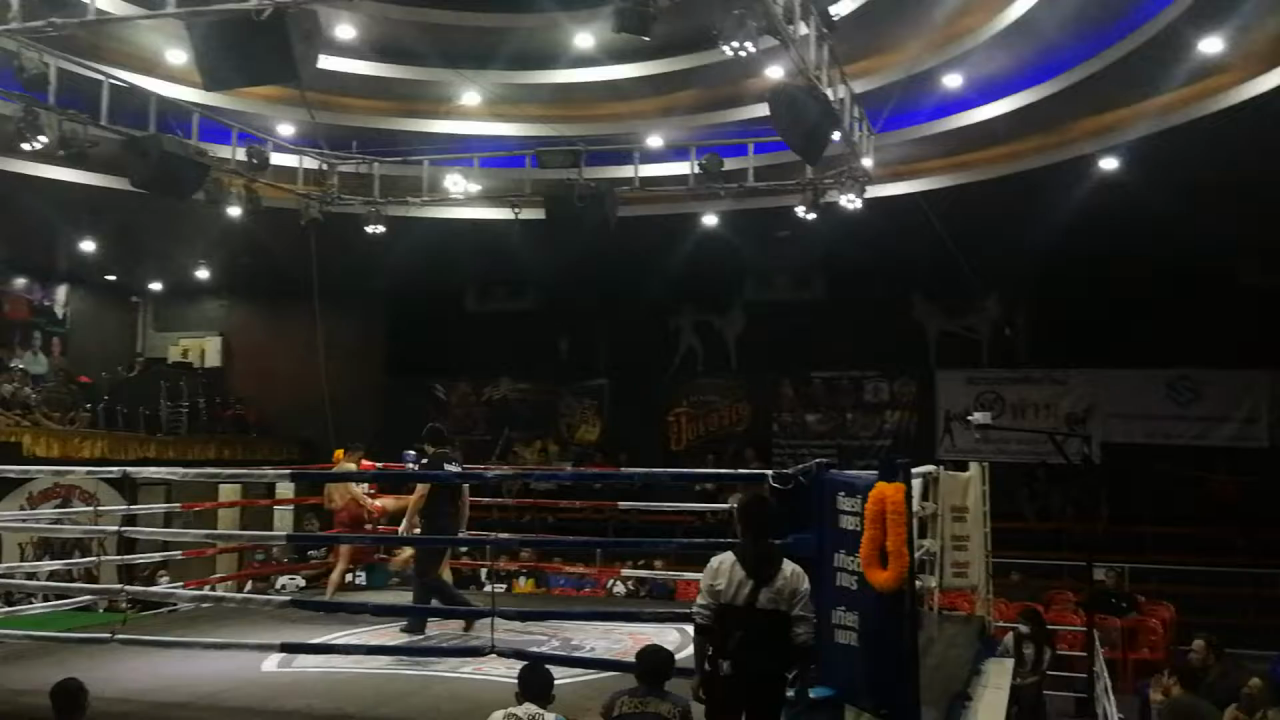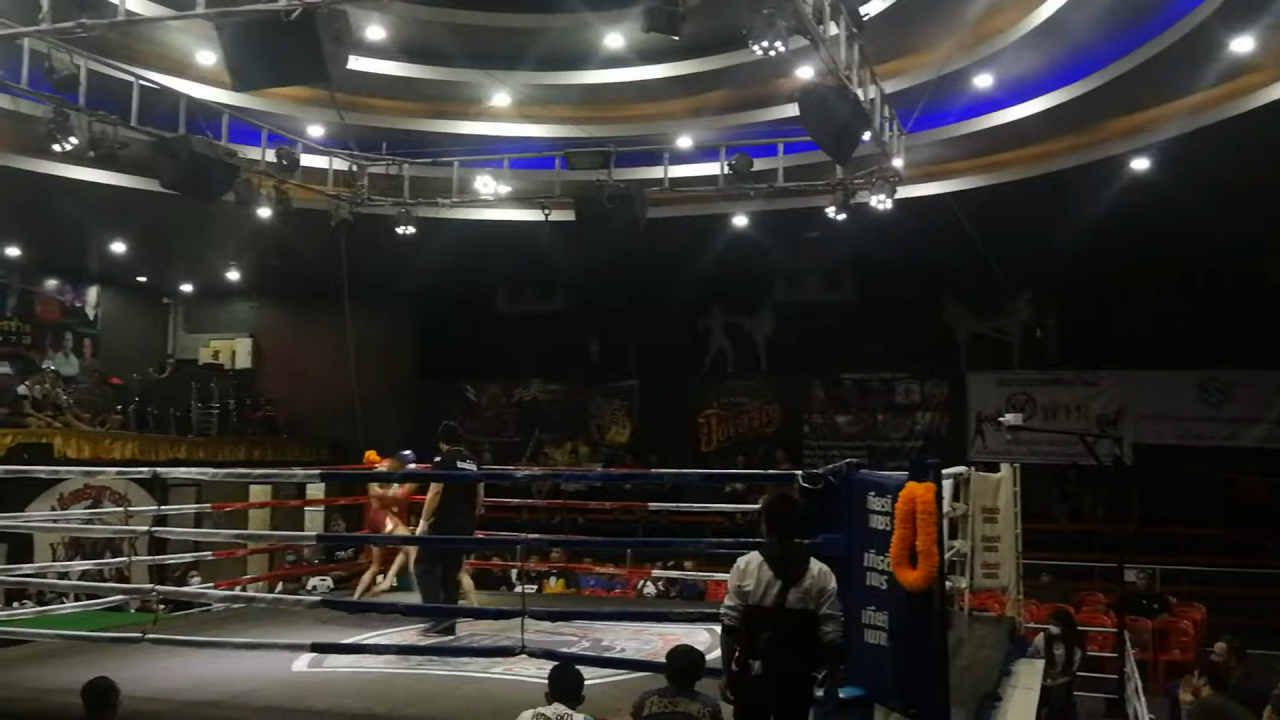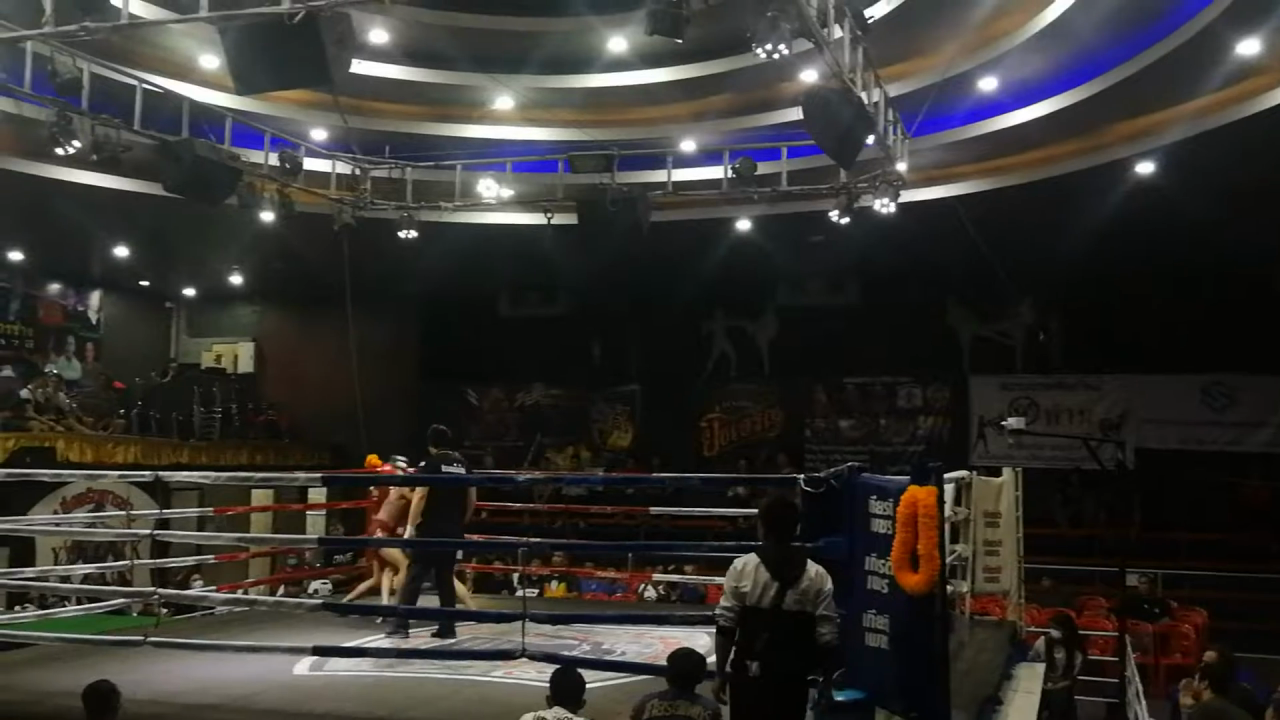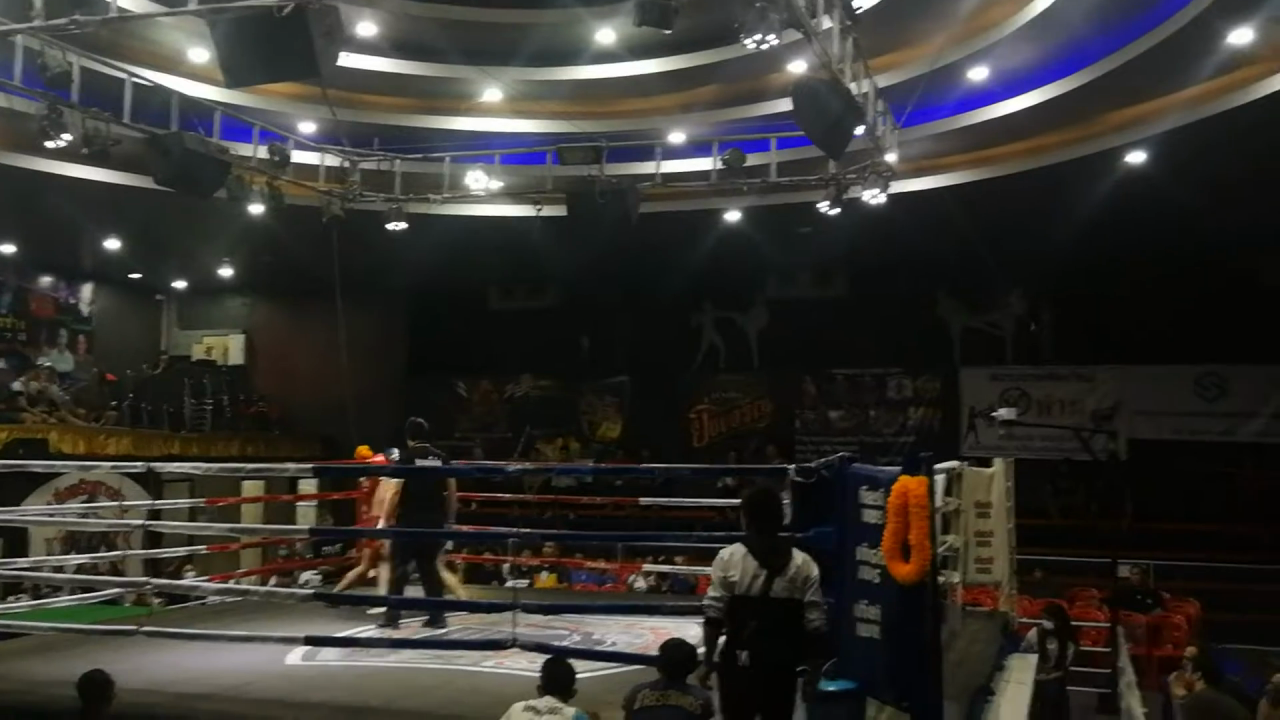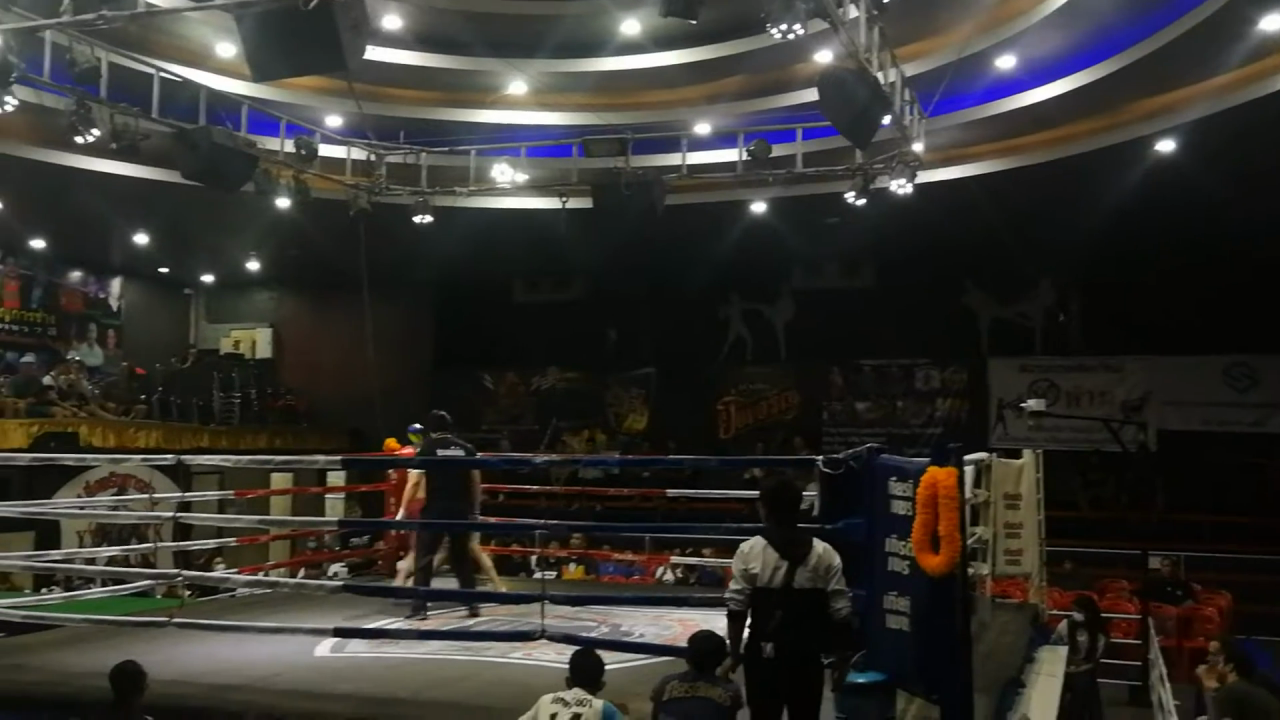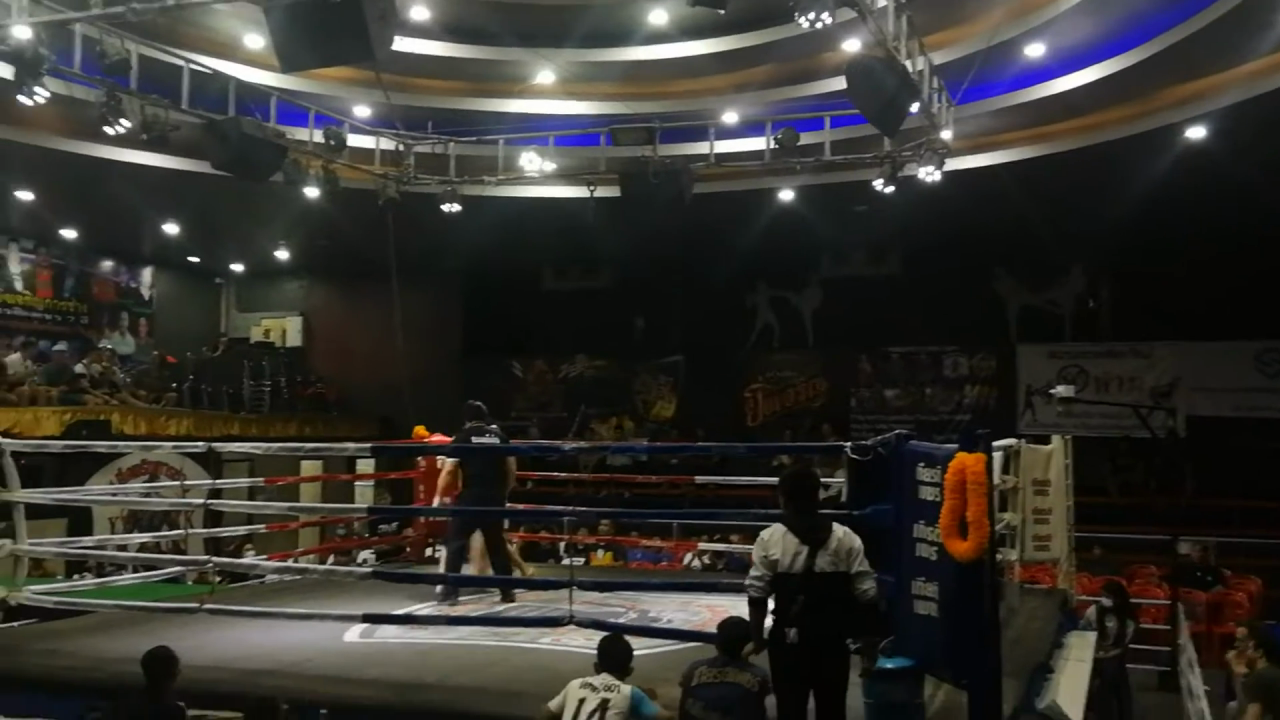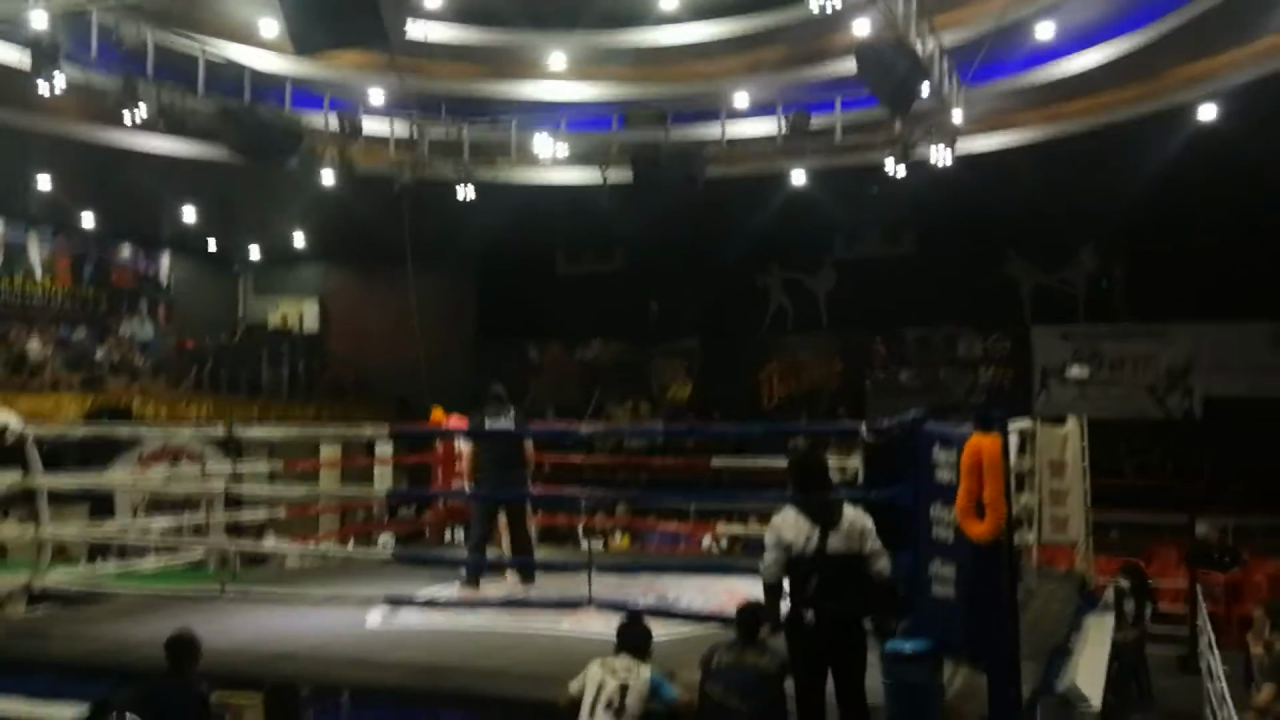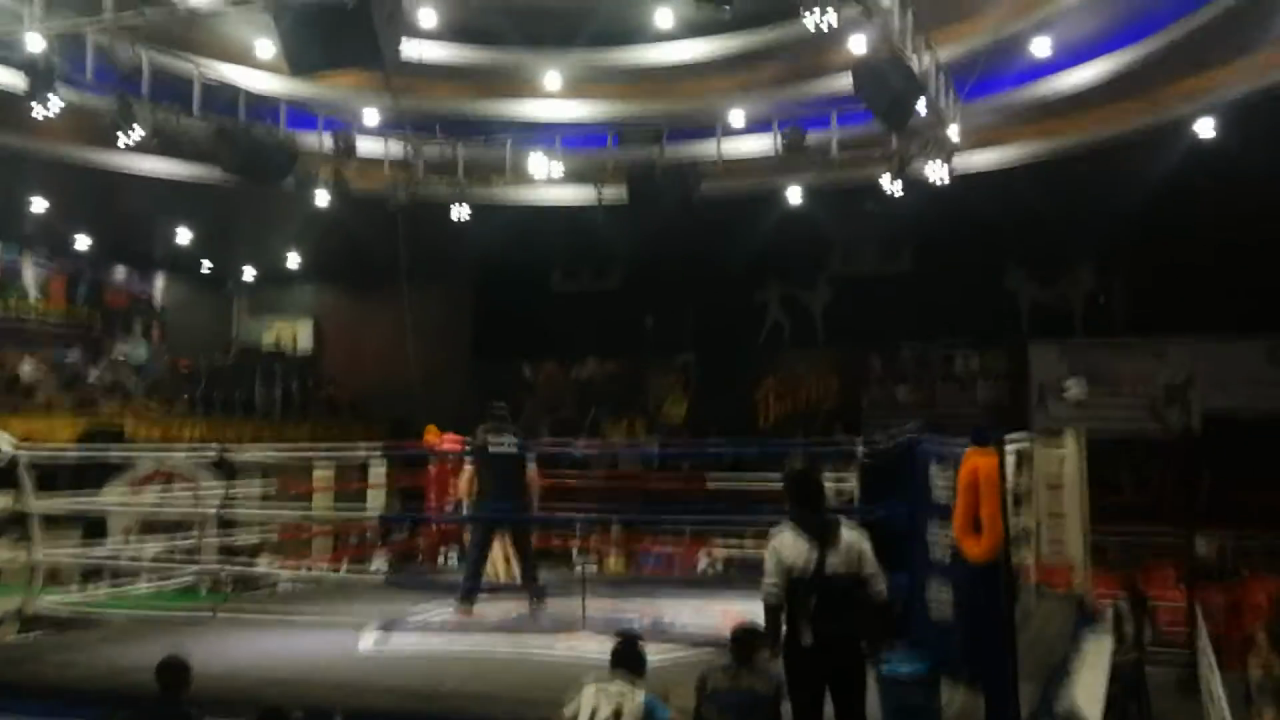
dt=0.2s
person 1, frame 1
left shoulder: (718, 566)
right shoulder: (794, 575)
left elbow: (703, 625)
right elbow: (803, 637)
left wrist: (699, 672)
right wrist: (803, 681)
left hip: (724, 673)
right hip: (769, 677)
person 1, frame 2
left shoulder: (745, 566)
right shoulder: (821, 574)
left elbow: (731, 626)
right elbow: (831, 635)
left wrist: (727, 673)
left hip: (753, 673)
right hip: (797, 677)
person 1, frame 3
left shoulder: (742, 568)
right shoulder: (817, 576)
left elbow: (726, 627)
right elbow: (827, 638)
left wrist: (721, 674)
left hip: (750, 675)
right hip: (792, 678)
person 1, frame 4
left shoulder: (729, 558)
right shoulder: (803, 564)
left elbow: (714, 616)
right elbow: (815, 623)
left wrist: (709, 662)
right wrist: (813, 668)
left hip: (738, 663)
right hip: (781, 666)
person 1, frame 5
left shoulder: (749, 551)
right shoulder: (825, 554)
left elbow: (737, 609)
right elbow: (841, 613)
left wrist: (734, 653)
right wrist: (842, 658)
left hip: (764, 655)
right hip: (807, 657)
person 1, frame 6
left shoulder: (770, 539)
right shoulder: (846, 538)
left elbow: (757, 596)
right elbow: (867, 595)
left wrist: (757, 638)
right wrist: (870, 640)
left hip: (789, 641)
right hip: (832, 641)
person 1, frame 7
left shoulder: (783, 522)
right shoulder: (857, 518)
left elbow: (772, 579)
right elbow: (880, 572)
left wrist: (773, 619)
left hip: (806, 622)
right hip: (849, 622)
left knee: (810, 696)
right knee: (852, 696)
person 1, frame 8
left shoulder: (781, 542)
right shoulder: (854, 539)
left elbow: (773, 600)
right elbow: (877, 593)
left wrist: (774, 642)
right wrist: (871, 634)
left hip: (805, 643)
right hip: (847, 642)
person 2, frame 1
left shoulder: (430, 462)
right shoulder: (456, 464)
left elbow: (420, 494)
right elbow: (465, 500)
left wrist: (407, 521)
right wrist: (461, 527)
left hip: (433, 525)
right hip: (449, 526)
left knee: (426, 574)
right knee: (425, 572)
left ankle: (465, 608)
right ankle: (416, 623)
person 2, frame 2
left shoulder: (443, 459)
right shoulder: (471, 462)
left elbow: (435, 492)
right elbow: (479, 498)
left wrist: (423, 521)
left hip: (444, 524)
right hip: (464, 525)
left knee: (424, 567)
right knee: (450, 574)
right ankle: (447, 623)
person 2, frame 3
left shoulder: (430, 464)
right shoulder: (463, 465)
left elbow: (420, 496)
right elbow: (471, 501)
left wrist: (410, 526)
left hip: (431, 529)
right hip: (454, 530)
left knee: (415, 576)
right knee: (446, 578)
left ankle: (401, 625)
right ankle: (447, 627)
person 2, frame 4
left shoulder: (406, 458)
right shoulder: (442, 458)
left elbow: (395, 491)
right elbow: (452, 492)
right wrist: (449, 518)
left hip: (410, 521)
right hip: (435, 521)
left knee: (399, 568)
right knee: (430, 568)
left ankle: (392, 617)
right ankle: (436, 616)
person 2, frame 5
left shoulder: (427, 449)
right shoulder: (466, 449)
left elbow: (414, 482)
right elbow: (476, 482)
left wrist: (402, 510)
right wrist: (475, 508)
left hip: (435, 511)
right hip: (462, 511)
left knee: (424, 557)
right knee: (462, 557)
left ankle: (419, 606)
right ankle: (472, 603)
person 2, frame 6
left shoulder: (461, 438)
right shoulder: (501, 437)
left elbow: (449, 471)
right elbow: (511, 471)
right wrist: (504, 493)
left hip: (469, 498)
right hip: (495, 499)
left knee: (456, 544)
right knee: (498, 545)
left ankle: (450, 592)
right ankle: (507, 592)
person 2, frame 7
left shoulder: (477, 422)
right shoulder: (518, 421)
left elbow: (467, 455)
right elbow: (529, 454)
left wrist: (468, 480)
right wrist: (526, 478)
left hip: (486, 484)
right hip: (515, 483)
left knee: (479, 532)
right knee: (519, 529)
left ankle: (472, 578)
right ankle: (527, 574)
person 2, frame 8
left shoulder: (479, 443)
right shoulder: (520, 442)
left elbow: (468, 476)
right elbow: (532, 475)
left wrist: (468, 502)
right wrist: (533, 502)
left hip: (487, 505)
right hip: (517, 505)
left knee: (476, 554)
right knee: (524, 551)
left ankle: (467, 601)
right ankle: (534, 596)
